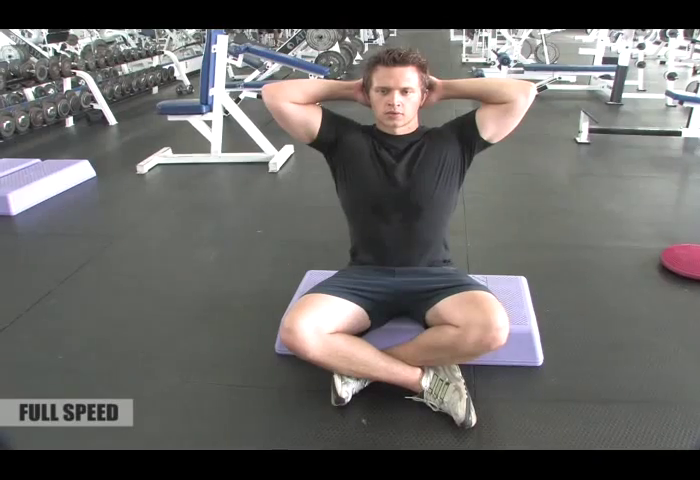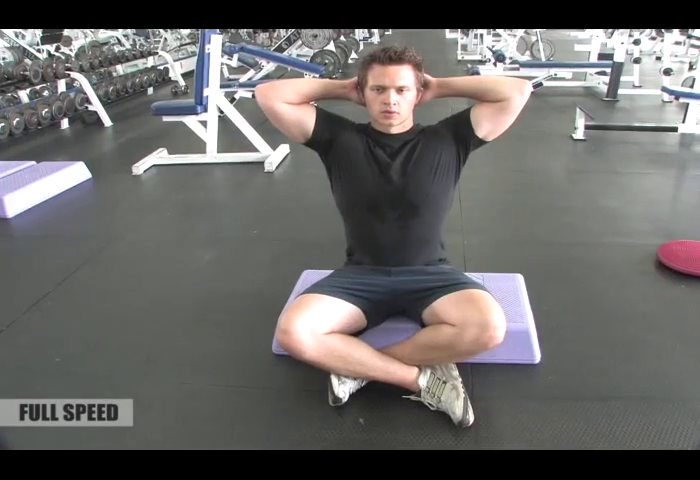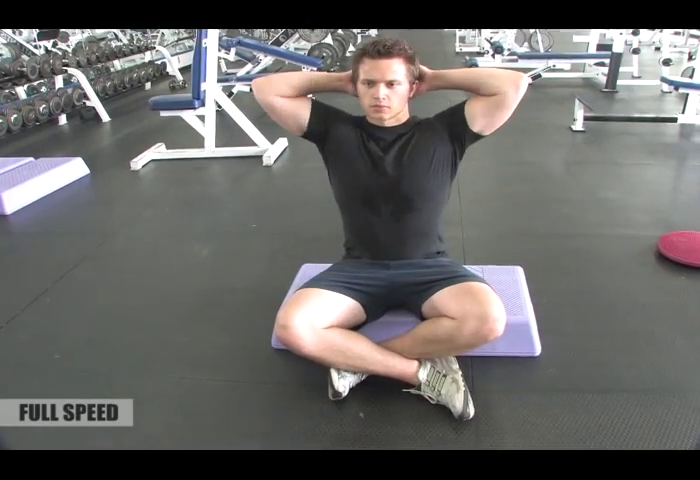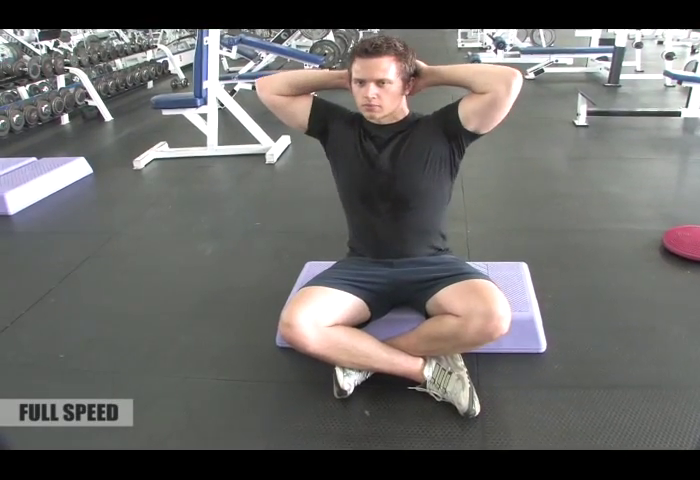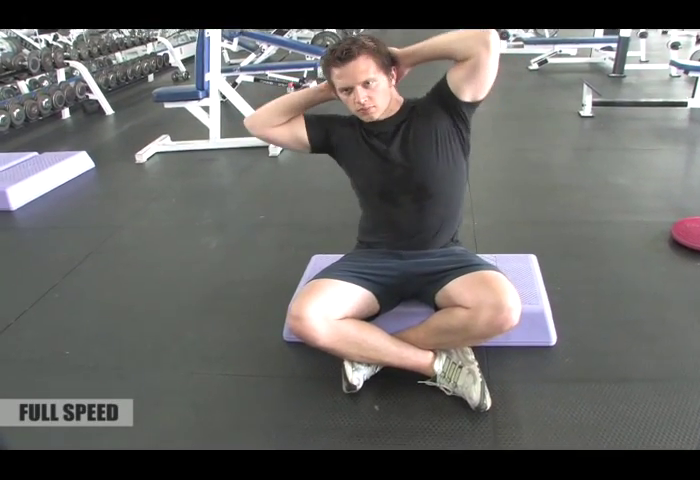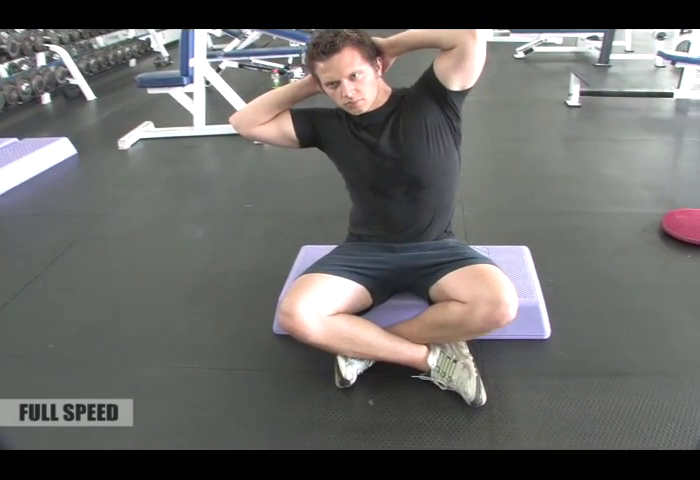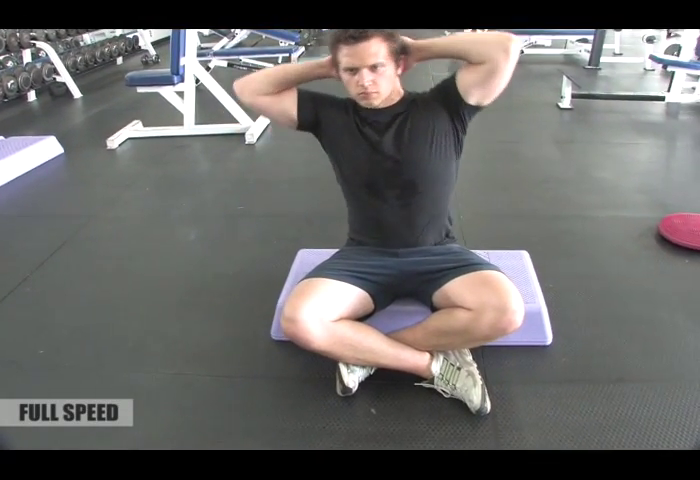
dt=0.4s
person 1, frame 1
left shoulder: (452, 142)
right shoulder: (345, 139)
left elbow: (522, 94)
right elbow: (275, 95)
left wrist: (445, 88)
right wrist: (346, 88)
left hip: (432, 276)
right hip: (364, 276)
left knee: (491, 328)
right knee: (297, 332)
left ankle: (361, 365)
right ankle: (424, 380)
person 1, frame 2
left shoulder: (448, 139)
right shoulder: (339, 138)
left elbow: (518, 91)
right elbow: (268, 96)
left wrist: (441, 86)
right wrist: (340, 87)
left hip: (429, 275)
right hip: (361, 275)
left knee: (489, 327)
right knee: (293, 332)
left ankle: (358, 365)
right ankle: (422, 379)
person 1, frame 3
left shoulder: (443, 133)
right shoulder: (335, 130)
left elbow: (514, 85)
right elbow: (265, 89)
left wrist: (436, 78)
right wrist: (337, 81)
left hip: (427, 267)
right hip: (359, 269)
left knee: (488, 319)
right knee: (291, 328)
left ankle: (356, 359)
right ankle: (421, 372)
person 1, frame 4
left shoulder: (442, 130)
right shoulder: (338, 127)
left elbow: (507, 83)
right elbow: (268, 88)
left wrist: (433, 74)
right wrist: (338, 78)
left hip: (430, 265)
right hip: (363, 267)
left knee: (492, 317)
right knee: (296, 326)
left ankle: (362, 356)
right ankle: (427, 371)
person 1, frame 5
left shoulder: (442, 111)
right shoulder: (340, 132)
left elbow: (485, 42)
right elbow: (258, 124)
left wrist: (409, 55)
right wrist: (322, 92)
left hip: (442, 257)
right hip: (374, 259)
left knee: (502, 310)
right knee: (305, 320)
left ankle: (370, 351)
right ankle: (436, 364)
person 1, frame 6
left shoulder: (432, 100)
right shoulder: (328, 125)
left elbow: (471, 34)
right elbow: (245, 122)
left wrist: (394, 44)
right wrist: (307, 85)
left hip: (434, 248)
right hip: (365, 251)
left knee: (499, 304)
right knee: (296, 315)
left ankle: (365, 345)
right ankle: (431, 358)
person 1, frame 7
left shoulder: (441, 108)
right shoulder: (331, 115)
left elbow: (504, 49)
right elbow: (247, 90)
left wrist: (422, 48)
right wrist: (322, 66)
left hip: (436, 253)
right hip: (365, 255)
left knee: (506, 311)
right knee: (298, 321)
left ankle: (364, 350)
right ankle: (434, 364)
